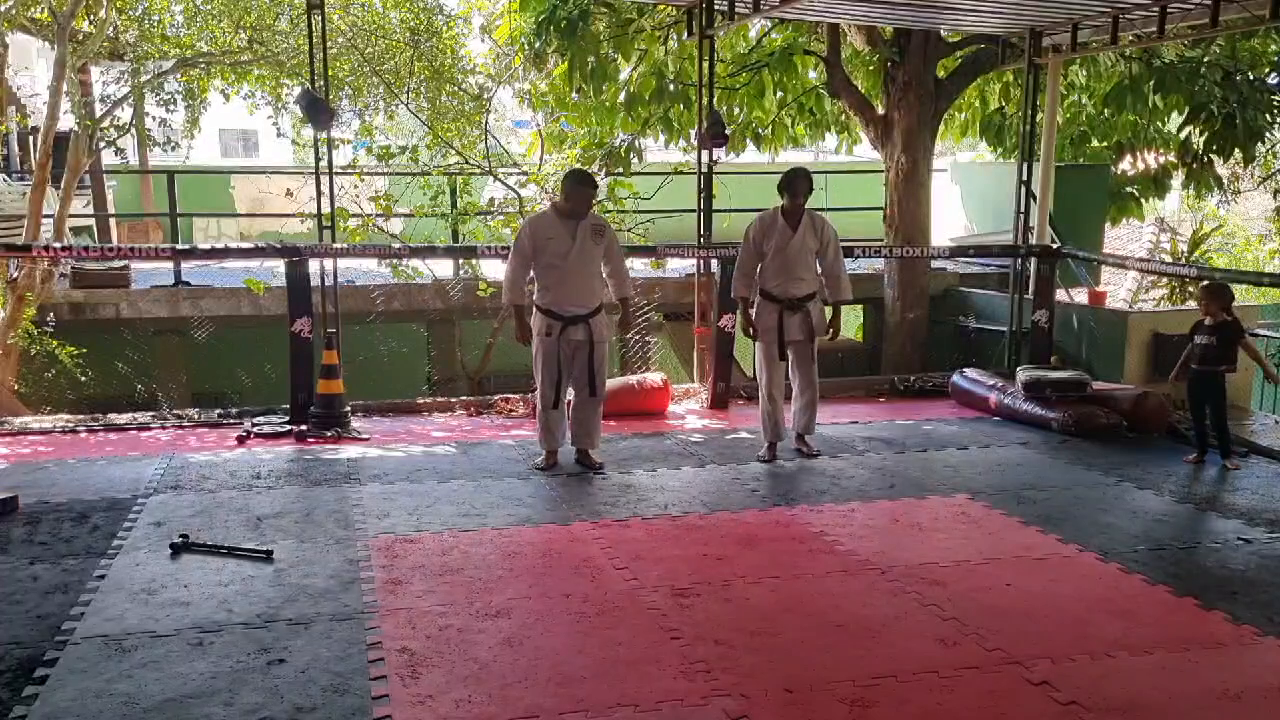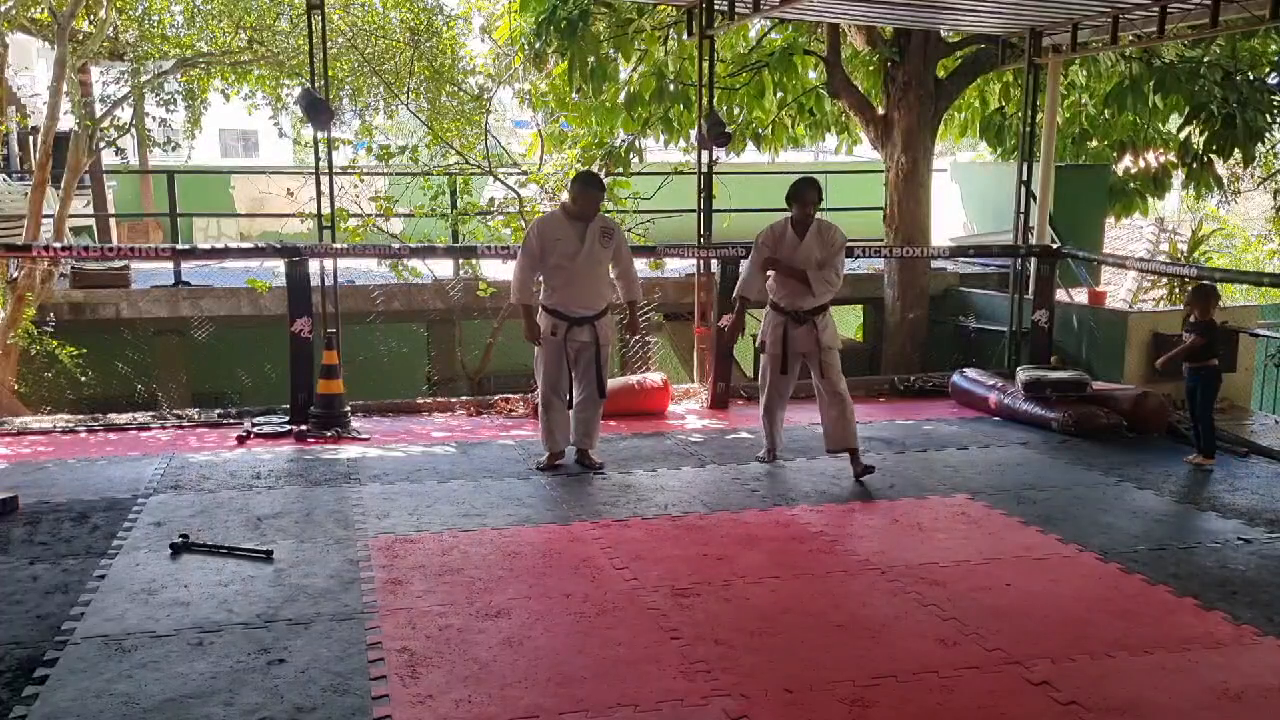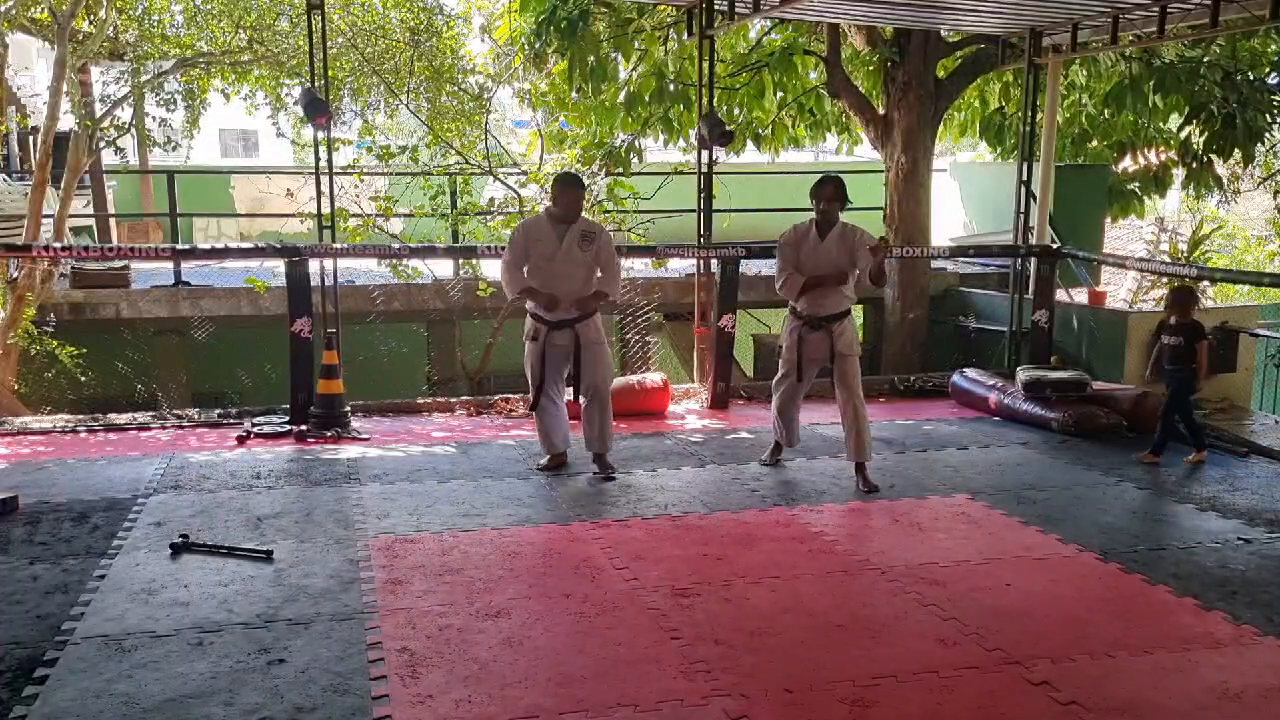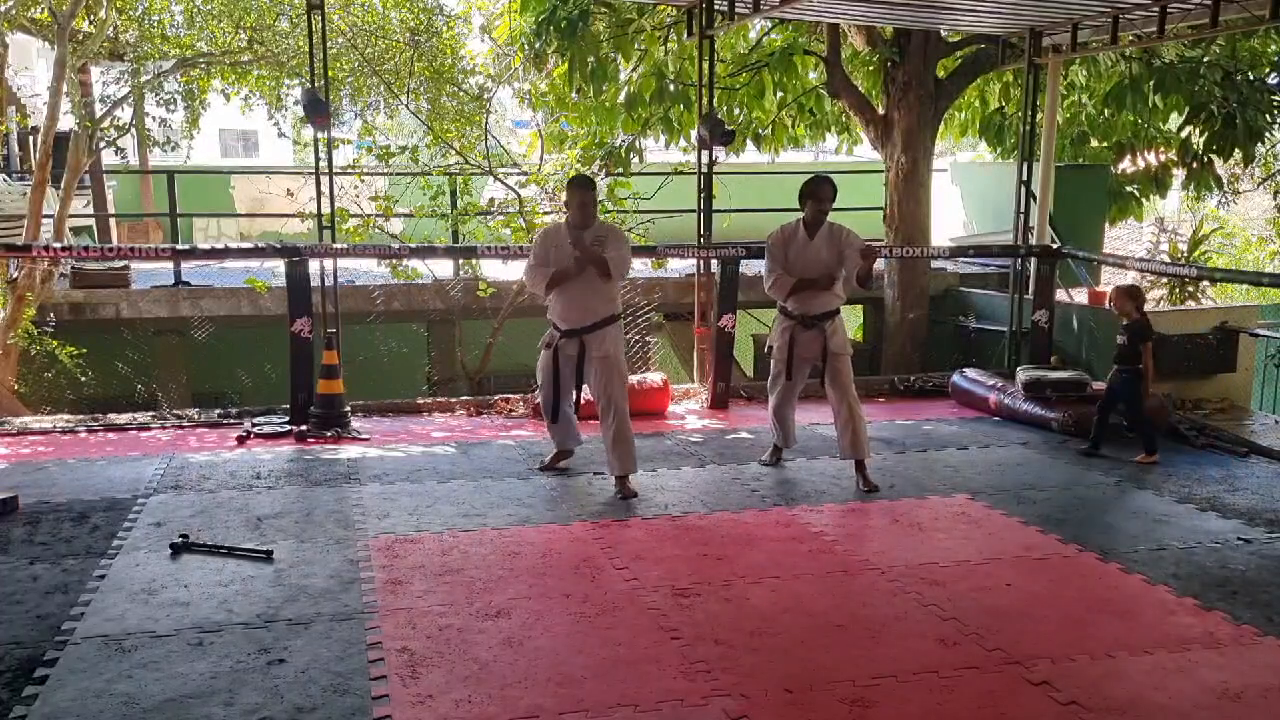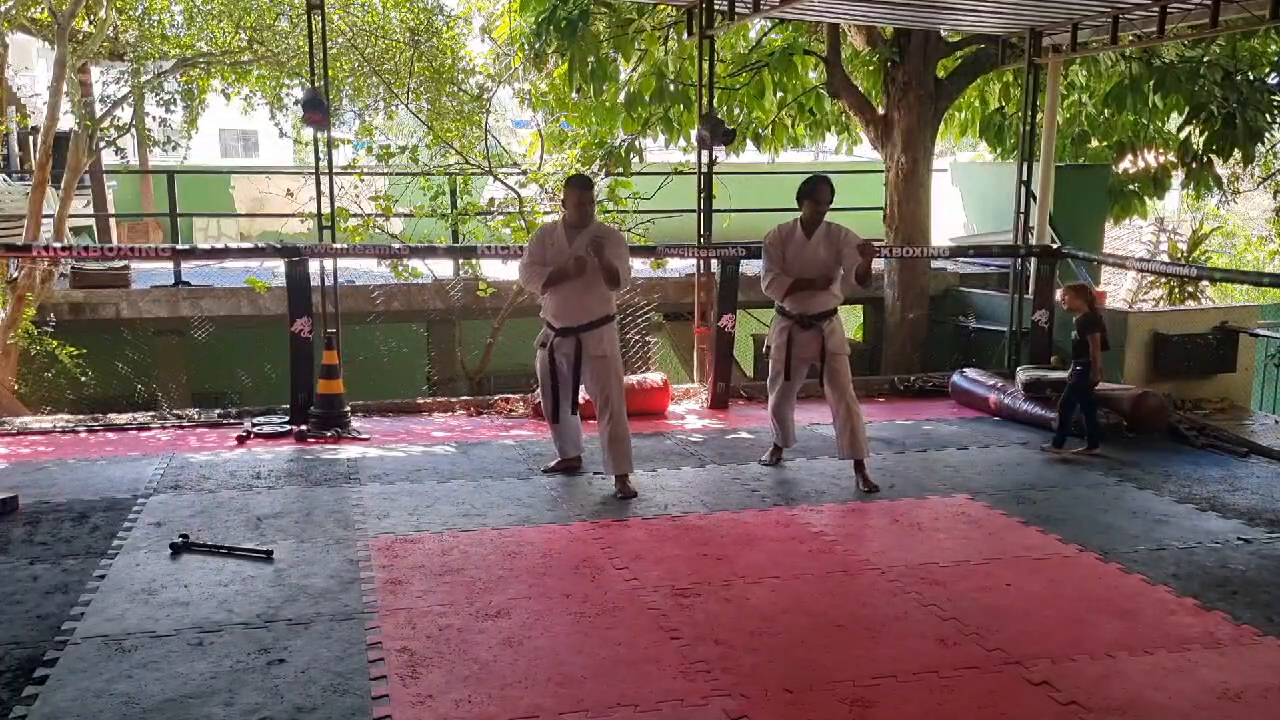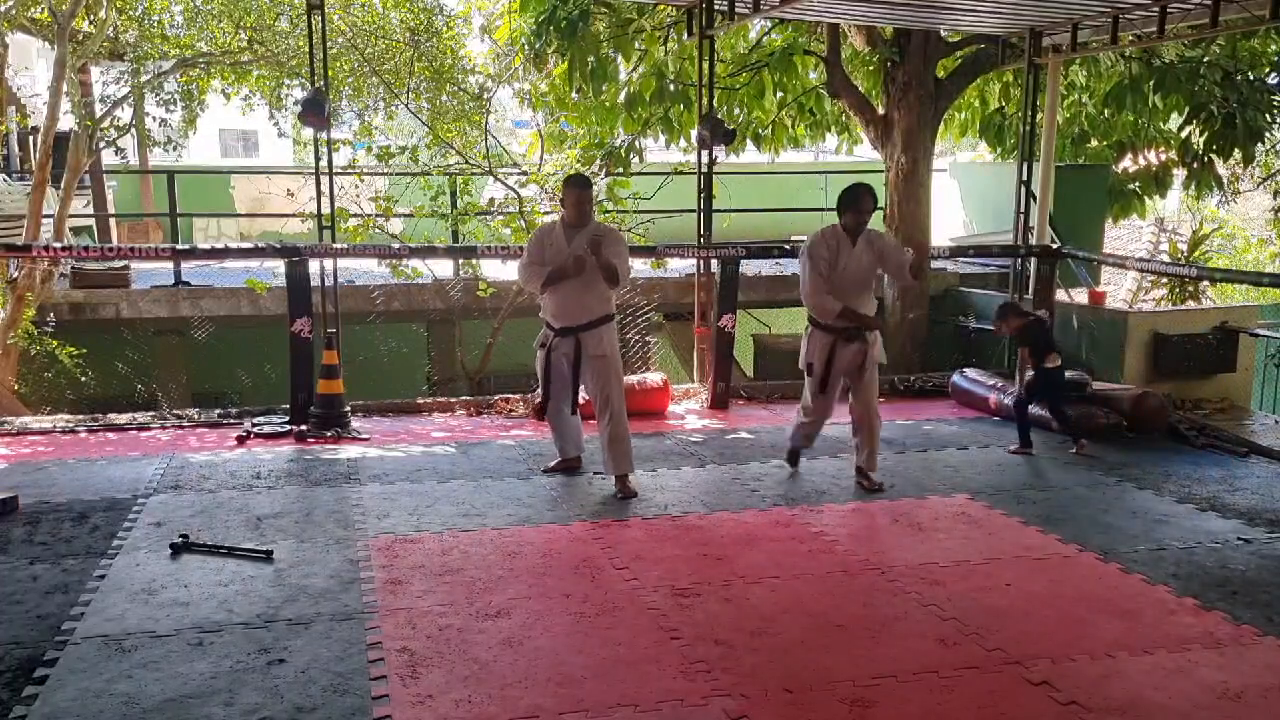
dt=0.5s
person 1, frame 1
left shoulder: (600, 227)
right shoulder: (535, 226)
left elbow: (616, 269)
right elbow: (516, 274)
left wrist: (626, 309)
right wrist: (520, 319)
left hip: (591, 322)
right hip: (551, 323)
left knee: (591, 391)
right knee: (549, 391)
left ankle: (584, 449)
right ankle: (550, 450)
person 1, frame 2
left shoulder: (610, 229)
right shoulder: (543, 227)
left elbow: (625, 272)
right elbow: (524, 274)
left wrist: (633, 313)
right wrist: (529, 319)
left hip: (596, 324)
right hip: (555, 324)
left knee: (592, 392)
right knee: (553, 390)
left ankle: (584, 448)
right ankle: (555, 449)
person 1, frame 3
left shoulder: (594, 232)
right shoulder: (527, 230)
left elbow: (611, 272)
right elbow: (511, 270)
left wrist: (593, 300)
right wrist: (538, 296)
left hip: (585, 326)
right hip: (543, 327)
left knee: (598, 389)
right knee: (544, 393)
left ankle: (600, 452)
right ankle: (557, 451)
person 1, frame 4
left shoulder: (611, 235)
right shoulder: (548, 236)
left elbow: (616, 270)
right elbow: (533, 277)
left wrist: (588, 252)
right wrist: (568, 271)
left hip: (602, 334)
right hip: (560, 334)
left knee: (613, 404)
right knee: (550, 396)
left ankle: (622, 475)
right ankle: (565, 446)
person 1, frame 5
left shoulder: (609, 236)
right shoulder: (544, 235)
left elbow: (619, 280)
right elbow: (528, 275)
left wrist: (603, 260)
right wrist: (566, 271)
left hip: (597, 334)
right hip: (555, 334)
left knee: (610, 403)
right knee: (554, 401)
left ankle: (621, 475)
right ankle: (570, 456)
person 1, frame 6
left shoulder: (608, 235)
right shoulder: (543, 235)
left elbow: (618, 278)
right elbow: (527, 275)
left wrist: (600, 258)
right wrist: (565, 270)
left hip: (596, 334)
right hip: (555, 334)
left knee: (610, 403)
right knee: (555, 401)
left ankle: (621, 475)
right ankle: (570, 456)
person 2, frame 1
left shoulder: (820, 226)
right shoulder: (762, 225)
left elbow: (834, 270)
right elbow: (745, 271)
left wrist: (836, 314)
right wrist: (745, 313)
left hip: (806, 311)
right hip: (771, 310)
left knee: (807, 380)
right knee: (770, 382)
left ankle: (800, 436)
right ankle: (771, 441)
person 2, frame 2
left shoulder: (832, 234)
right shoulder: (770, 235)
left elbow: (830, 280)
right elbow: (752, 274)
left wrist: (787, 269)
right wrist: (738, 313)
left hip: (817, 323)
right hip: (781, 322)
left knee: (835, 391)
right knee: (773, 394)
left ankle: (854, 459)
right ankle: (771, 445)
person 2, frame 3
left shoulder: (856, 237)
right shoulder: (793, 236)
left elbow: (875, 280)
right elbow: (784, 283)
left wrist: (879, 260)
right wrist: (824, 280)
left hip: (839, 328)
right hip: (801, 327)
left knee: (852, 398)
right knee: (785, 394)
left ankle: (861, 470)
right ankle: (780, 442)
person 2, frame 4
left shoulder: (843, 236)
right shoulder: (781, 237)
left elbow: (861, 280)
right elbow: (774, 284)
left wrist: (867, 264)
right wrist: (814, 283)
left hip: (829, 327)
right hip: (791, 327)
left knee: (845, 396)
right knee: (781, 394)
left ankle: (861, 469)
right ankle: (779, 445)
person 2, frame 5
left shoulder: (840, 236)
right shoulder: (778, 236)
left elbow: (860, 278)
right elbow: (770, 283)
left wrist: (866, 261)
right wrist: (810, 283)
left hip: (826, 327)
right hip: (788, 326)
left knee: (843, 396)
right knee: (780, 394)
left ankle: (860, 468)
right ankle: (779, 444)
person 2, frame 6
left shoulder: (876, 241)
right shoulder: (817, 246)
left elbow: (908, 273)
right elbow: (814, 298)
left wrist: (918, 261)
right wrist: (857, 317)
left hip: (861, 338)
right hip: (826, 338)
left knee: (867, 410)
right knee: (817, 406)
left ankle: (863, 470)
right ankle: (797, 444)
